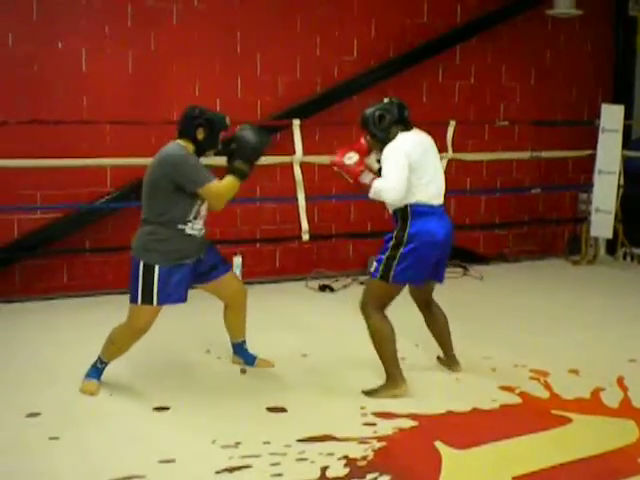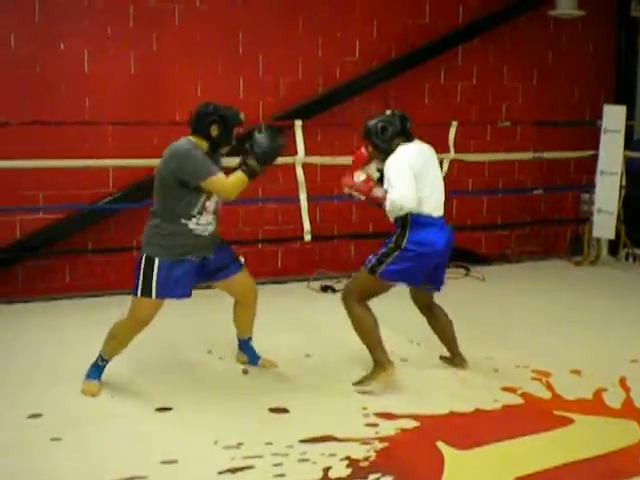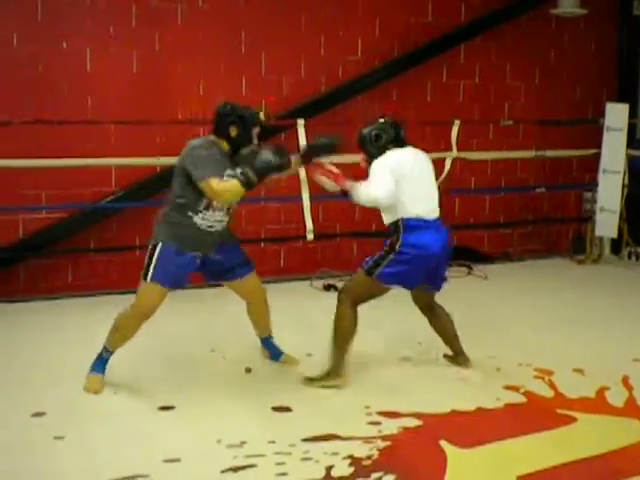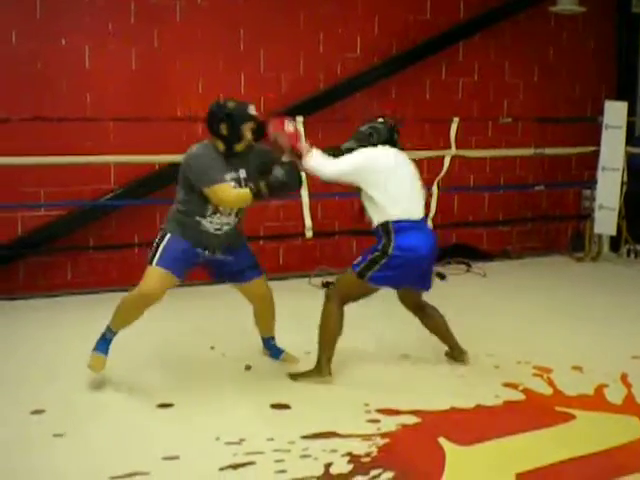
dt=0.1s
person 1, frame 1
left shoulder: (188, 158)
right shoulder: (176, 159)
left elbow: (215, 201)
right elbow: (219, 195)
left wrist: (235, 162)
right wrist: (245, 163)
left hip: (195, 249)
right hip: (160, 256)
left knee: (237, 293)
right knee: (138, 325)
left ankle: (241, 353)
right ankle: (96, 368)
person 1, frame 2
left shoulder: (204, 154)
right shoulder: (184, 153)
left elbow: (227, 192)
right elbow: (226, 189)
left wrist: (253, 158)
right wrist: (256, 162)
left hip: (205, 246)
right hip: (167, 251)
left knee: (247, 290)
right knee: (139, 318)
left ankle: (246, 351)
right ankle: (97, 368)
person 1, frame 3
left shoulder: (245, 153)
right shoulder: (199, 152)
left elbow: (281, 166)
right elbow: (219, 193)
left wrist: (310, 153)
right wrist: (255, 173)
left hip: (219, 242)
right hip: (177, 240)
left knee: (256, 294)
right knee: (144, 307)
left ankle: (269, 346)
right ankle: (101, 361)
person 1, frame 4
left shoulder: (252, 152)
right shoulder: (199, 158)
left elbow: (284, 167)
right elbow: (227, 199)
right wrist: (267, 189)
left hip: (227, 242)
right hip: (184, 235)
left knee: (263, 295)
right knee: (148, 293)
left ankle: (270, 346)
right ankle: (104, 341)
person 2, frame 1
left shoulder: (396, 147)
right shoulder: (422, 139)
left elbow: (392, 193)
left wrist: (358, 174)
right wrist: (367, 164)
left hip: (415, 230)
right hip: (440, 226)
left knee: (371, 306)
right knee: (423, 298)
left ankle: (395, 381)
right ankle: (450, 356)
person 2, frame 2
left shoulder: (399, 158)
right shoulder: (423, 150)
left elbow: (404, 200)
left wrist: (370, 190)
right wrist: (373, 173)
left hip: (414, 238)
right hip: (439, 235)
left knee: (352, 296)
right knee: (425, 302)
left ankle: (382, 365)
right ankle: (456, 356)
person 2, frame 3
left shoulder: (386, 162)
right shoulder: (419, 157)
left elbow: (379, 195)
left wrist: (342, 184)
left hip: (410, 243)
right hip: (438, 238)
left knee: (347, 297)
right knee: (427, 302)
left ankle: (336, 371)
right ankle: (460, 355)
person 2, frame 4
left shoulder: (368, 158)
right shoulder: (401, 160)
left elbow: (328, 169)
left wrist: (296, 143)
left hip: (398, 244)
right hip: (424, 240)
left knee: (335, 296)
right knee: (415, 303)
left ankle: (322, 369)
right ankle: (457, 351)
